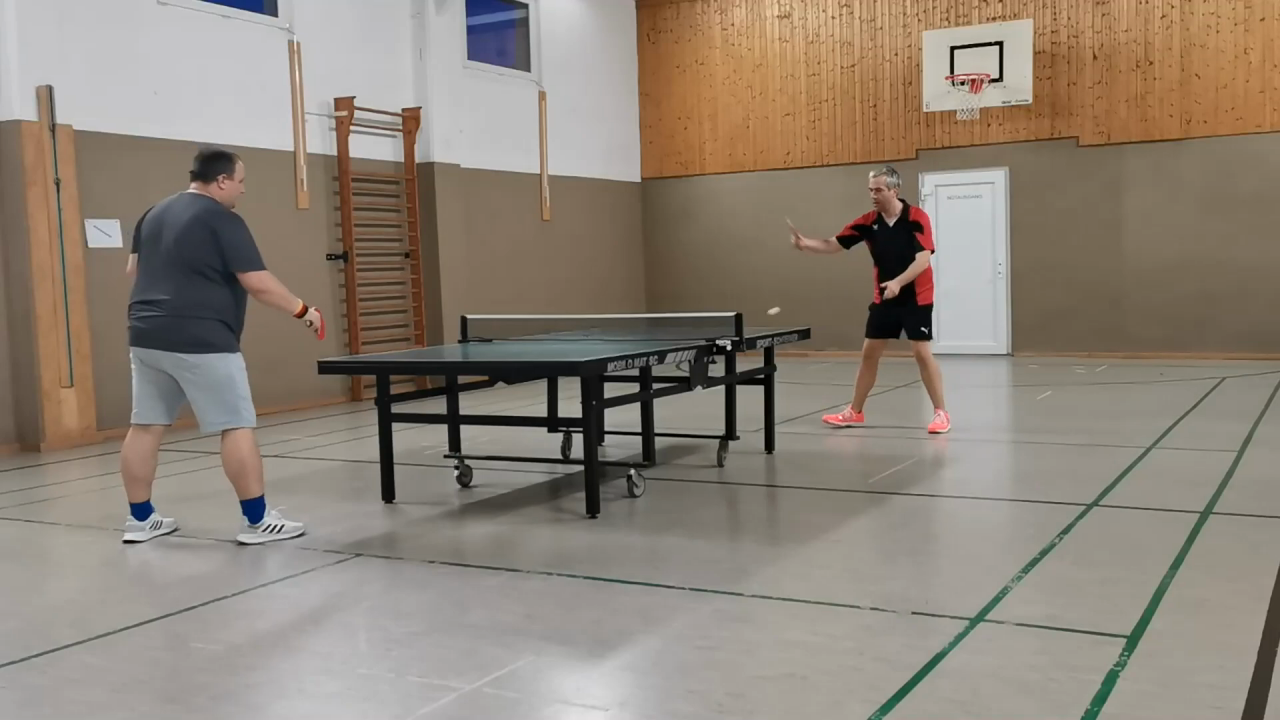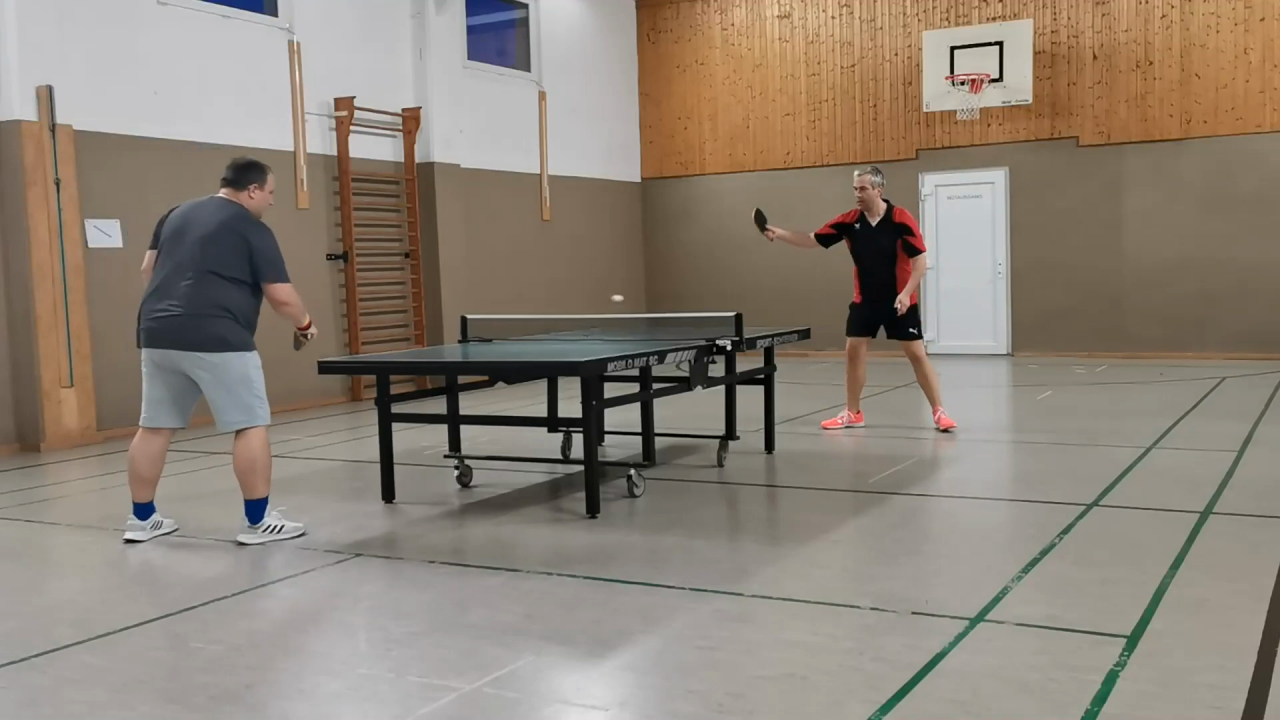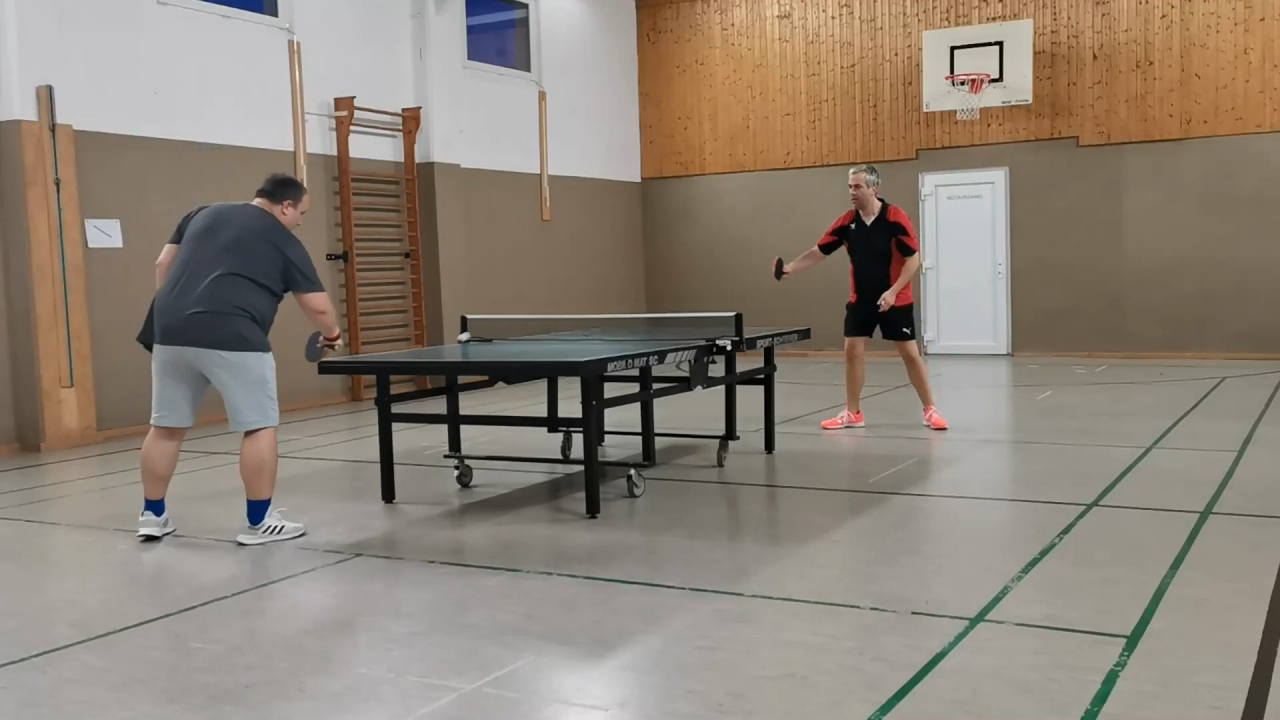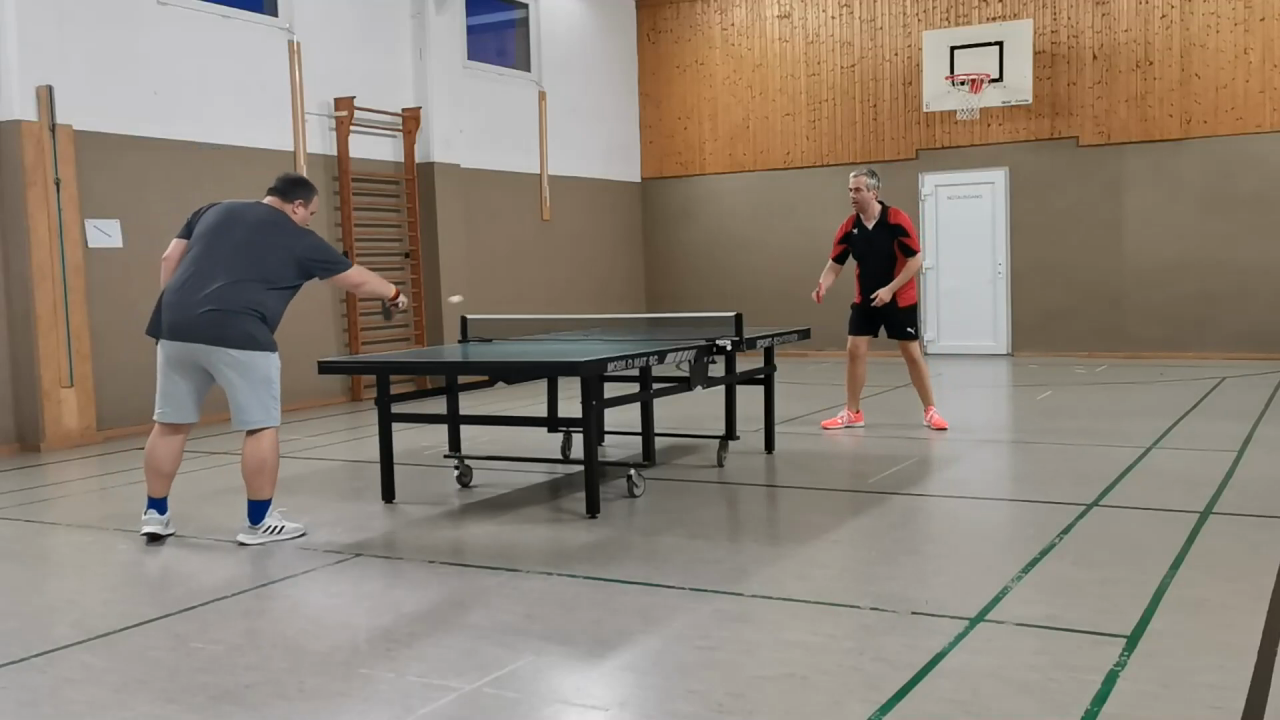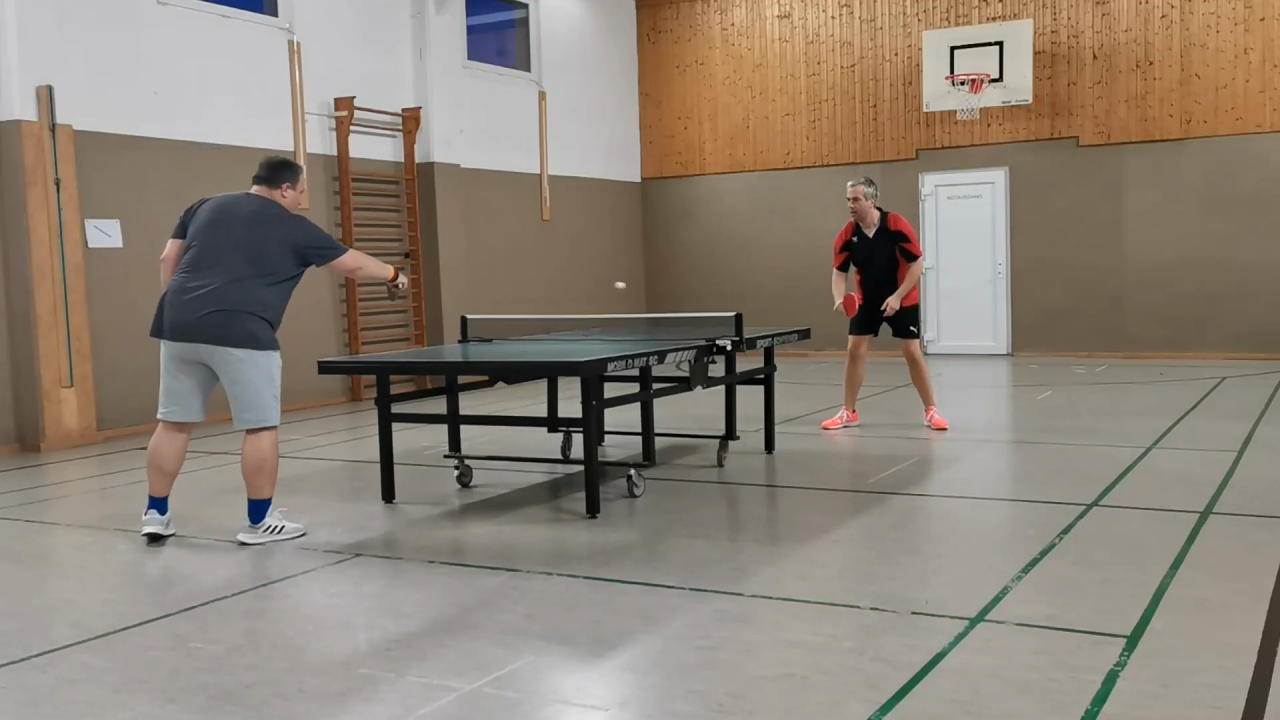
dt=0.2s
person 1, frame 1
left shoulder: (154, 214)
right shoulder: (223, 221)
left elbow: (134, 270)
right elbow: (258, 284)
right wrist: (302, 309)
left hip: (147, 336)
right hip: (202, 340)
left knee: (145, 426)
right knee: (236, 427)
left ankle: (140, 519)
right ankle: (257, 520)
person 1, frame 2
left shoulder: (178, 214)
right shoulder: (252, 229)
left elbow: (149, 268)
right elbow: (282, 297)
right wrist: (305, 324)
left hip: (159, 335)
right hip: (217, 339)
left knee: (154, 427)
right knee: (251, 426)
left ankle: (141, 518)
right ankle: (258, 521)
person 1, frame 3
left shoulder: (203, 214)
right shoulder: (283, 241)
left elbow: (164, 265)
right elbow: (318, 305)
right wrist: (332, 335)
left hip: (170, 333)
right hip: (232, 339)
left knee: (166, 426)
right knee: (259, 427)
left ankle: (152, 515)
right ankle: (260, 522)
person 1, frame 4
left shoulder: (213, 212)
right shoulder: (298, 239)
left elbow: (170, 259)
right elbow: (354, 278)
right wrist: (393, 293)
left hip: (177, 329)
right hip: (238, 336)
left knee: (170, 423)
right knee: (261, 427)
left ankle: (155, 514)
right ankle: (259, 522)
person 1, frame 5
left shoulder: (204, 207)
right shoulder: (292, 227)
left elbow: (168, 260)
right elbow: (351, 264)
right wrist: (392, 274)
left hip: (181, 329)
right hip: (240, 335)
left knee: (174, 423)
right knee: (261, 426)
left ankle: (156, 514)
right ankle: (259, 521)
person 2, frame 1
left shoulder: (917, 218)
right shoulder: (867, 222)
left elbow: (923, 259)
right elbow: (832, 244)
left wrist: (899, 282)
right wrist: (806, 243)
left hip: (915, 299)
right hip: (882, 300)
left knee: (922, 353)
right knee: (869, 354)
left ankle: (940, 413)
right ankle: (854, 412)
person 2, frame 2
left shoulder: (902, 219)
right shoulder: (849, 221)
left elbow: (920, 260)
right elbow: (812, 240)
left wrist: (906, 292)
right wrist: (779, 234)
left hip: (900, 301)
right hip: (864, 300)
left knee: (916, 353)
right knee: (854, 352)
left ankle: (939, 411)
right ankle: (853, 413)
person 2, frame 3
left shoulder: (896, 218)
right shoulder: (846, 222)
left elbow: (913, 259)
right elbow: (818, 252)
left wrist: (893, 291)
right wrist: (792, 267)
left hip: (895, 300)
right hip: (860, 300)
left knee: (910, 354)
right knee: (852, 352)
left ankle: (930, 410)
right ankle: (853, 413)
person 2, frame 4
left shoulder: (897, 220)
right shoulder: (848, 227)
left elbow: (915, 260)
right elbow: (834, 265)
left wrist: (890, 289)
right wrist: (822, 286)
left hip: (899, 299)
right hip: (864, 300)
left knee: (912, 354)
right knee: (855, 352)
left ankle: (930, 411)
right ankle: (851, 412)
person 2, frame 5
left shoulder: (897, 226)
right shoulder: (846, 235)
left elbow: (917, 265)
right elbow: (839, 273)
left wrist: (897, 297)
right wrist: (840, 298)
left hip: (902, 301)
right hip: (866, 302)
left knee: (913, 354)
right knee: (855, 352)
left ankle: (931, 411)
right ankle: (848, 412)
